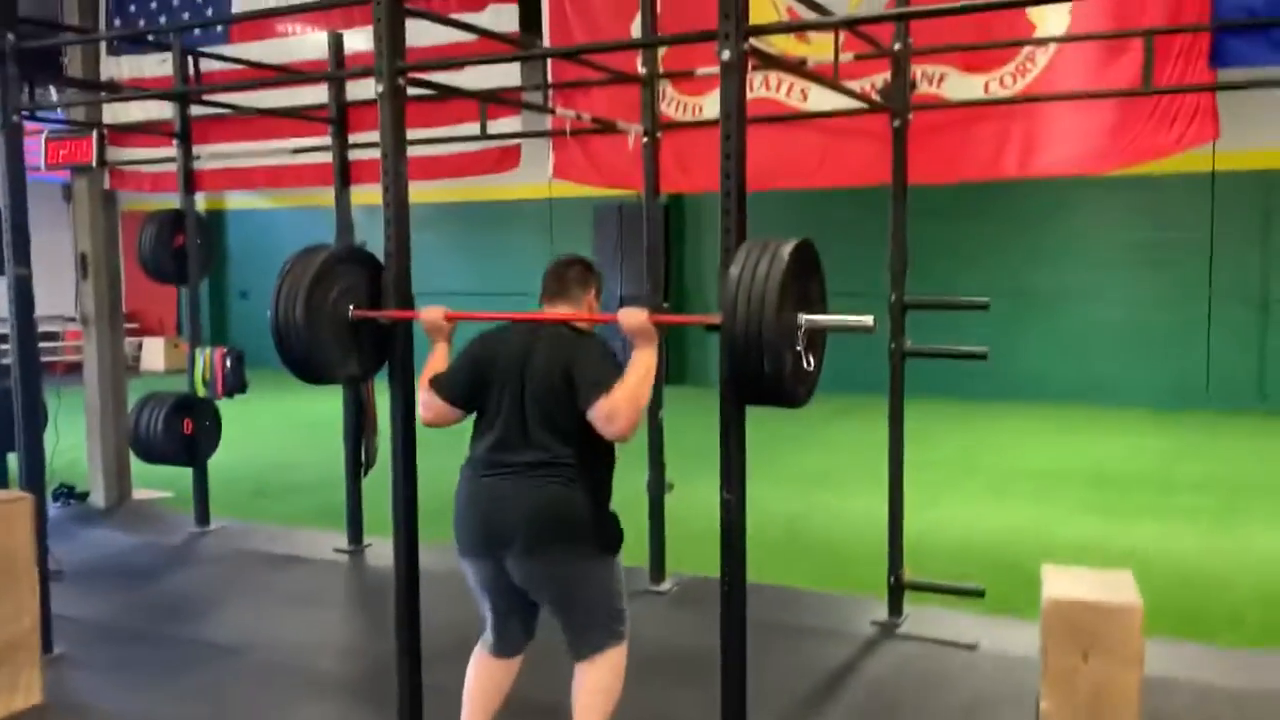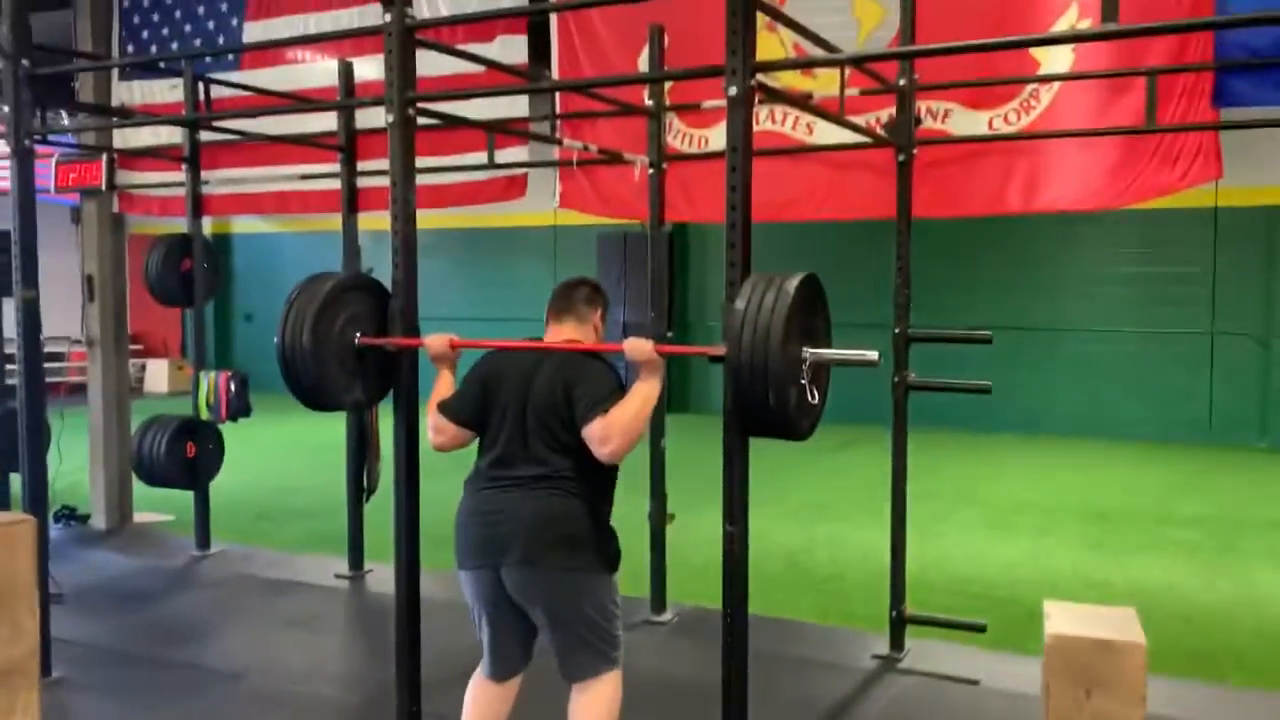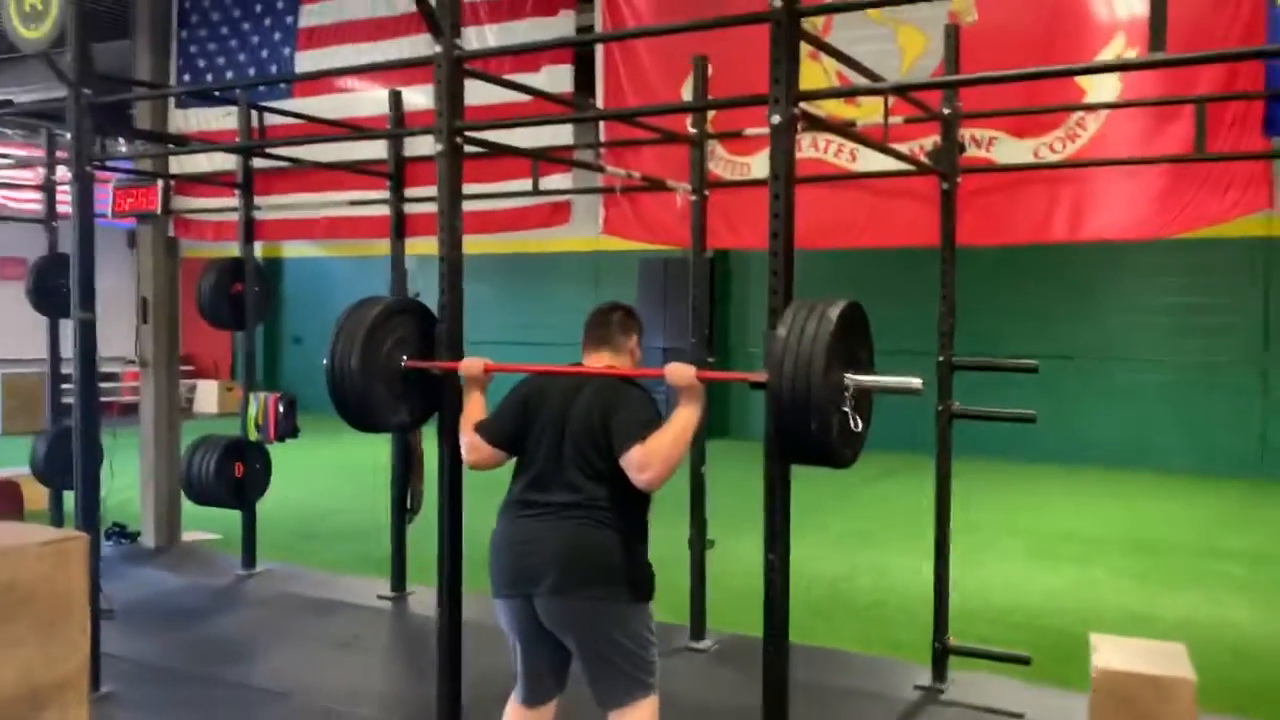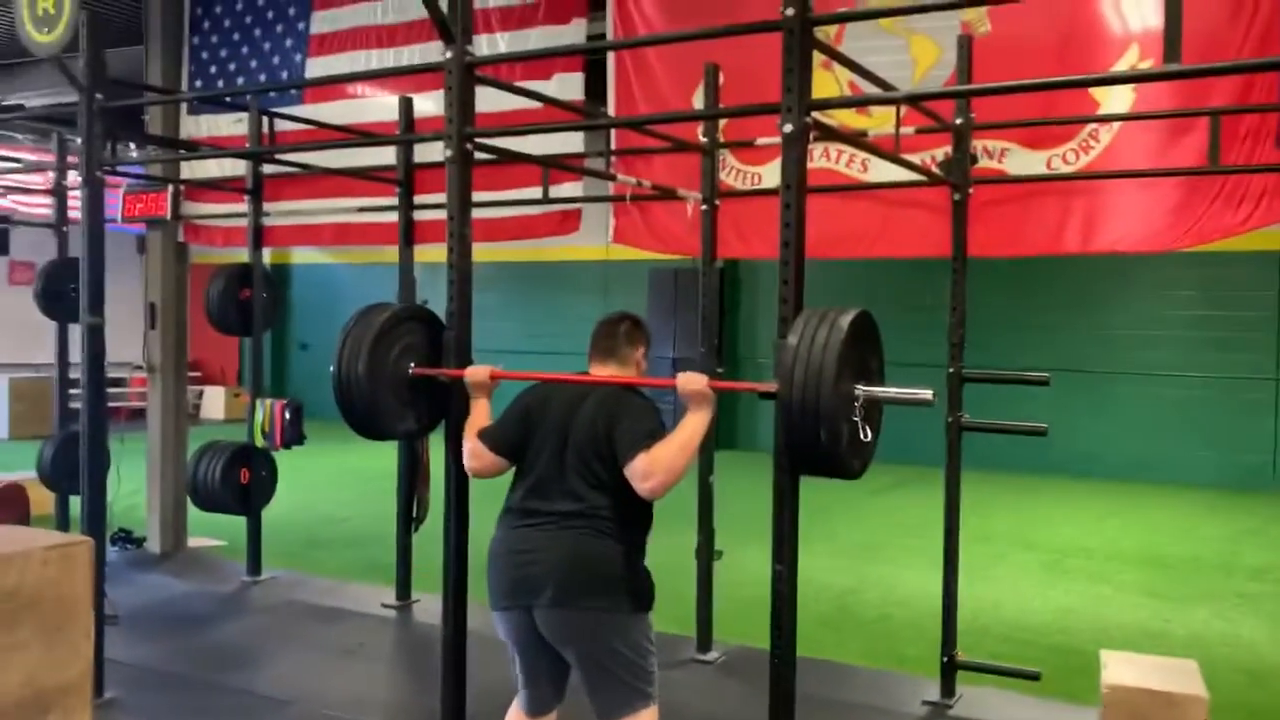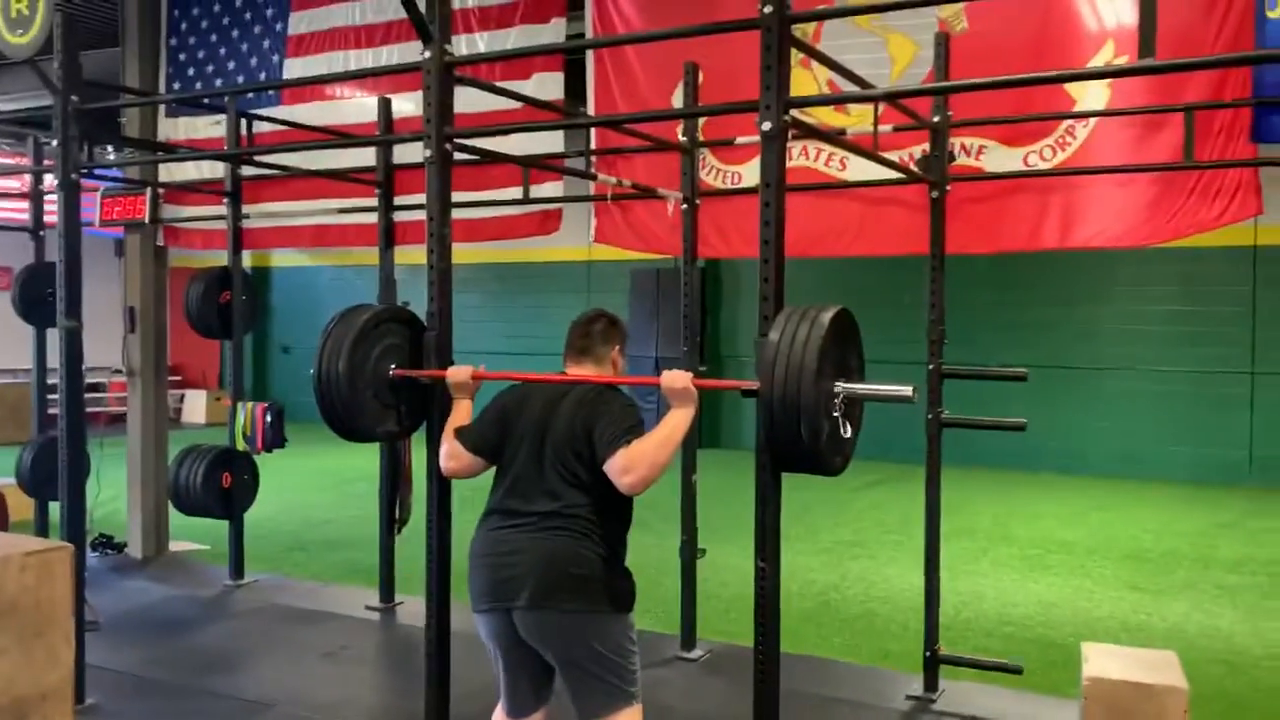
dt=0.2s
person 1, frame 1
left shoulder: (489, 343)
right shoulder: (586, 350)
left elbow: (431, 411)
right elbow: (615, 422)
left wrist: (440, 341)
right wrist: (645, 349)
left hip: (480, 516)
right hip: (558, 523)
left knee: (502, 638)
right knee: (603, 642)
person 1, frame 2
left shoulder: (495, 363)
right shoulder: (589, 370)
left elbow: (441, 434)
right elbow: (609, 443)
left wrist: (444, 369)
right wrist: (649, 378)
left hip: (481, 533)
right hip: (556, 540)
left knee: (499, 663)
right knee: (597, 668)
person 1, frame 3
left shoulder: (534, 388)
right shoulder: (627, 397)
left elbow: (476, 454)
right elbow: (647, 470)
left wrist: (474, 390)
right wrist: (689, 404)
left hip: (515, 559)
right hip: (589, 568)
person 1, frame 4
left shoulder: (537, 398)
right shoulder: (630, 407)
left elbow: (476, 460)
right elbow: (651, 478)
left wrist: (479, 397)
right wrist: (698, 413)
left hip: (513, 569)
right hip: (590, 578)
person 1, frame 5
left shoulder: (514, 399)
right shoulder: (608, 405)
left elbow: (453, 461)
right elbow: (631, 473)
left wrist: (463, 398)
right wrist: (681, 409)
left hip: (493, 571)
right hip: (570, 578)
